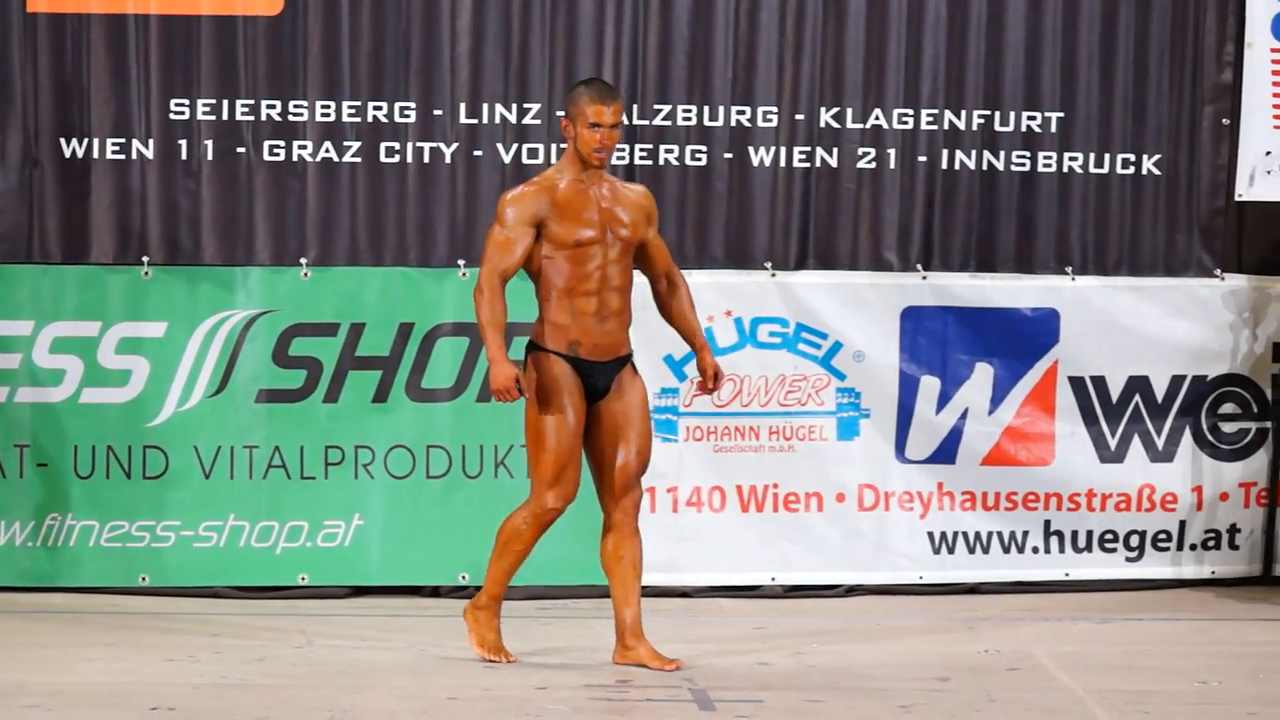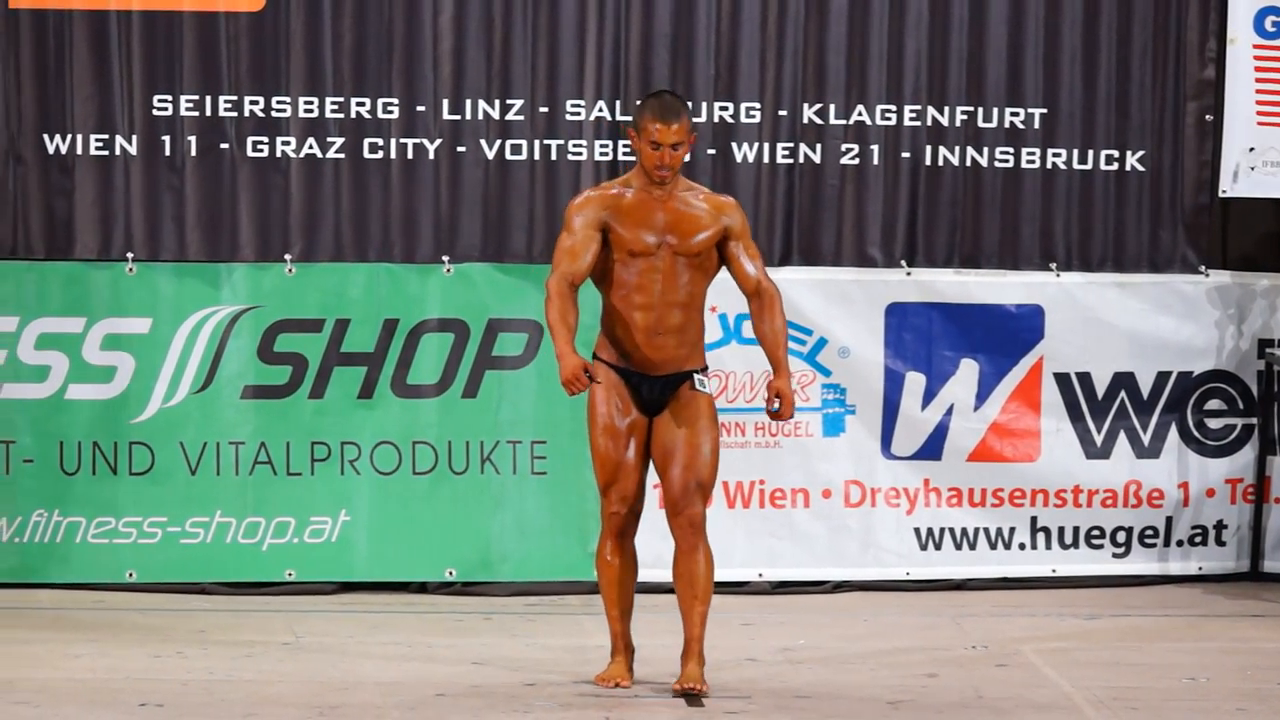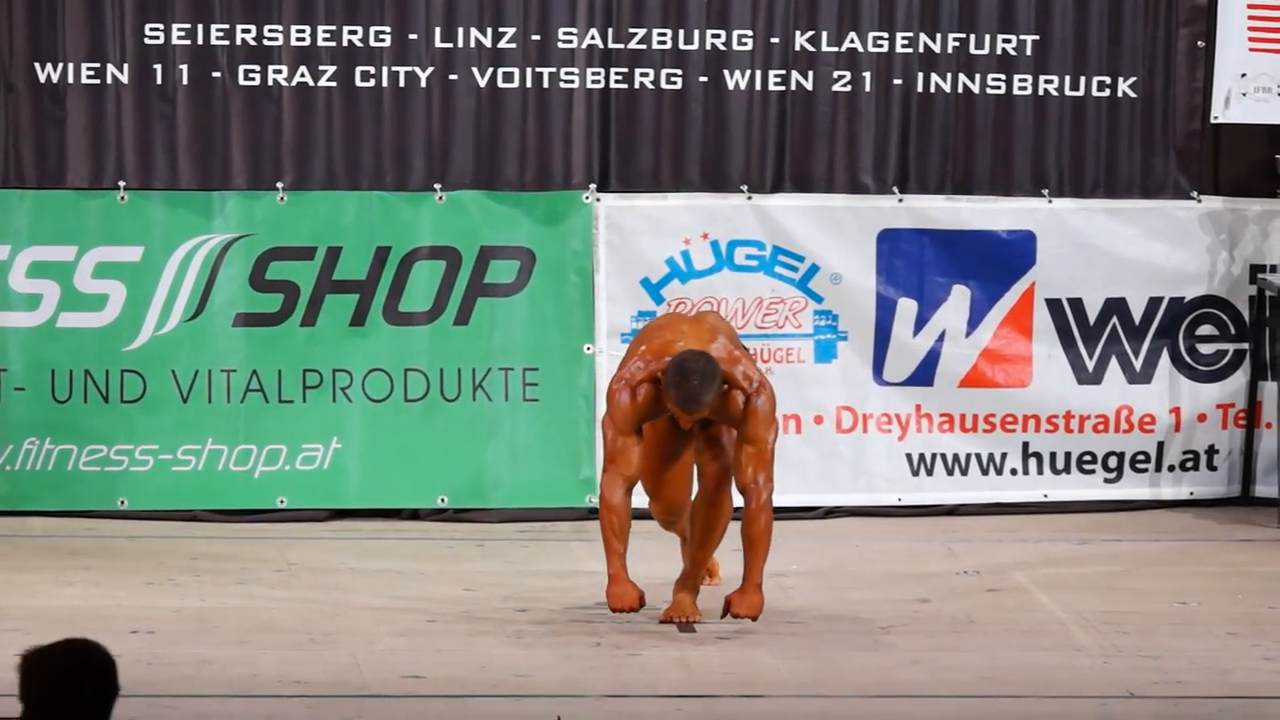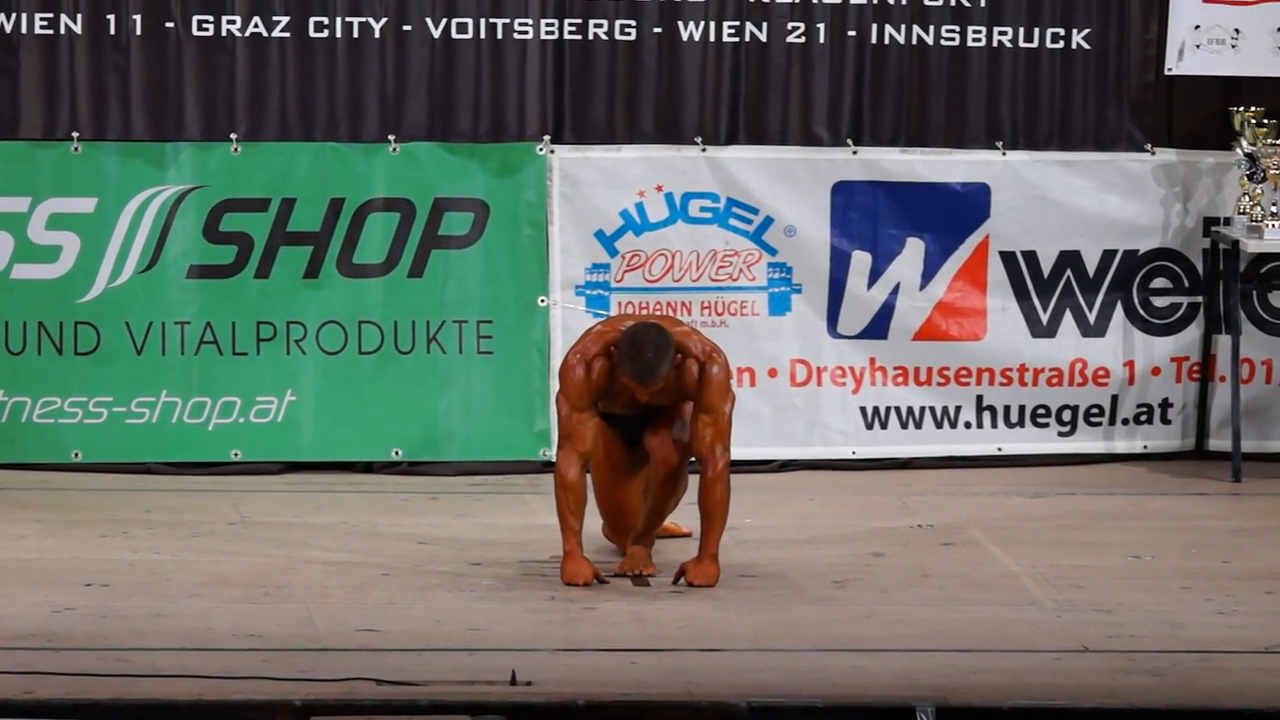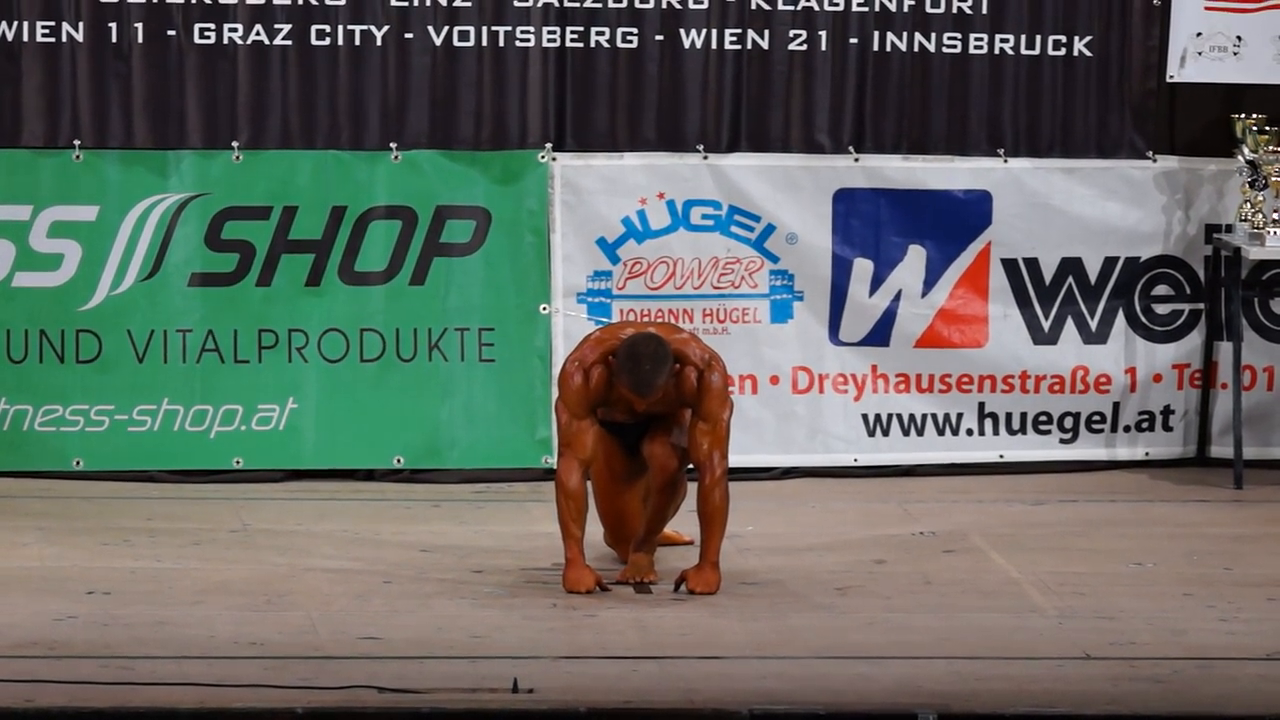
dt=1s
person 1, frame 1
left shoulder: (635, 200)
right shoulder: (530, 199)
left elbow: (666, 277)
right elbow: (490, 279)
left wrist: (700, 346)
right wrist: (497, 356)
left hip: (618, 369)
right hip: (557, 363)
left knee: (624, 504)
right knee: (550, 499)
left ankle: (630, 638)
right ankle: (484, 607)
person 1, frame 2
left shoulder: (721, 211)
right shoulder: (596, 206)
left elbow: (760, 291)
right elbow: (562, 282)
left wrist: (780, 370)
right wrist: (565, 350)
left hip: (687, 383)
right hip: (616, 379)
left knee: (690, 519)
right knee: (618, 520)
left ankle: (692, 659)
right ankle: (620, 652)
person 1, frame 3
left shoulder: (751, 392)
right shoulder: (631, 388)
left elbow: (758, 492)
right elbow: (616, 482)
left wrist: (752, 586)
right wrist: (617, 575)
left hip: (723, 391)
right hip: (657, 387)
left knee: (716, 477)
right knee: (667, 506)
left ankle: (688, 586)
right ankle: (689, 538)
person 1, frame 4
left shoulder: (706, 364)
right shoulder: (584, 363)
left elbow: (715, 459)
right elbow: (571, 456)
left wrist: (708, 557)
right wrist: (572, 553)
left hip: (671, 411)
right hip: (610, 416)
left knee: (669, 457)
right knee: (622, 533)
left ankle: (644, 538)
person 1, frame 5
left shoulder: (705, 371)
right shoulder: (583, 369)
left elbow: (712, 467)
right elbow: (572, 462)
left wrist: (709, 564)
right wrist: (574, 562)
left hip: (671, 419)
right hip: (609, 424)
left knee: (666, 461)
right knee: (623, 543)
left ankle: (645, 546)
right ankle: (642, 537)
